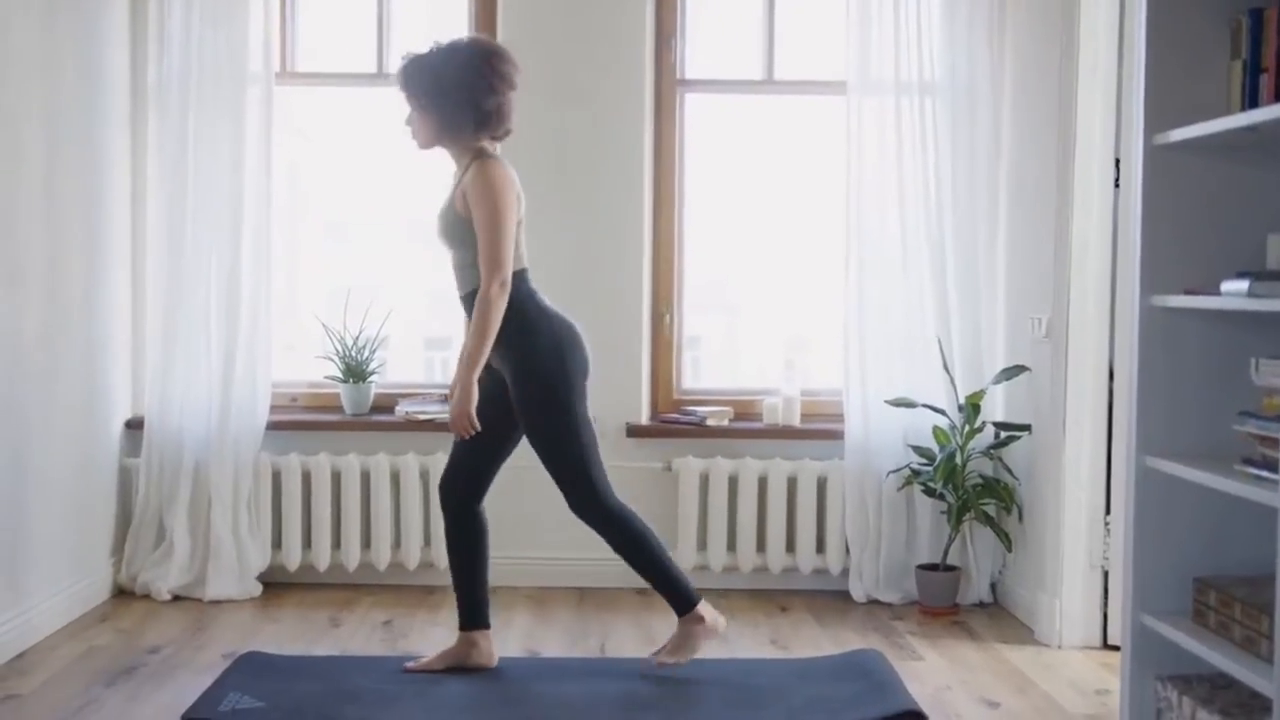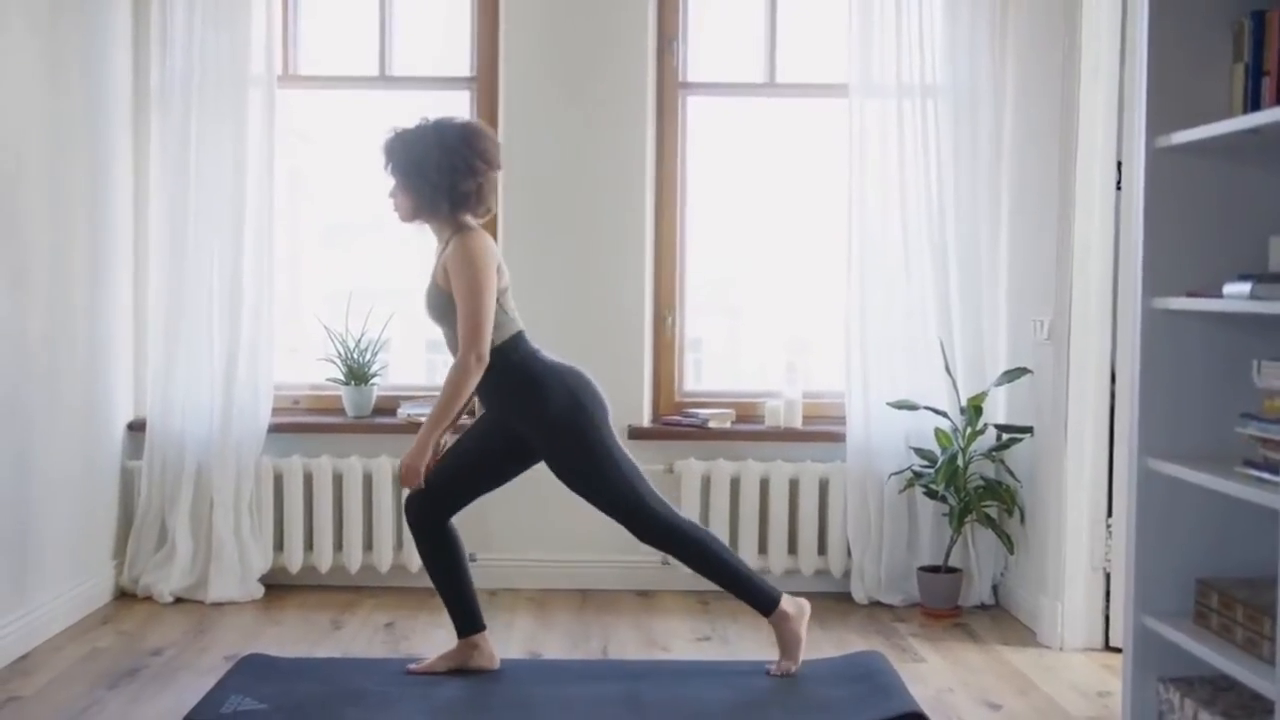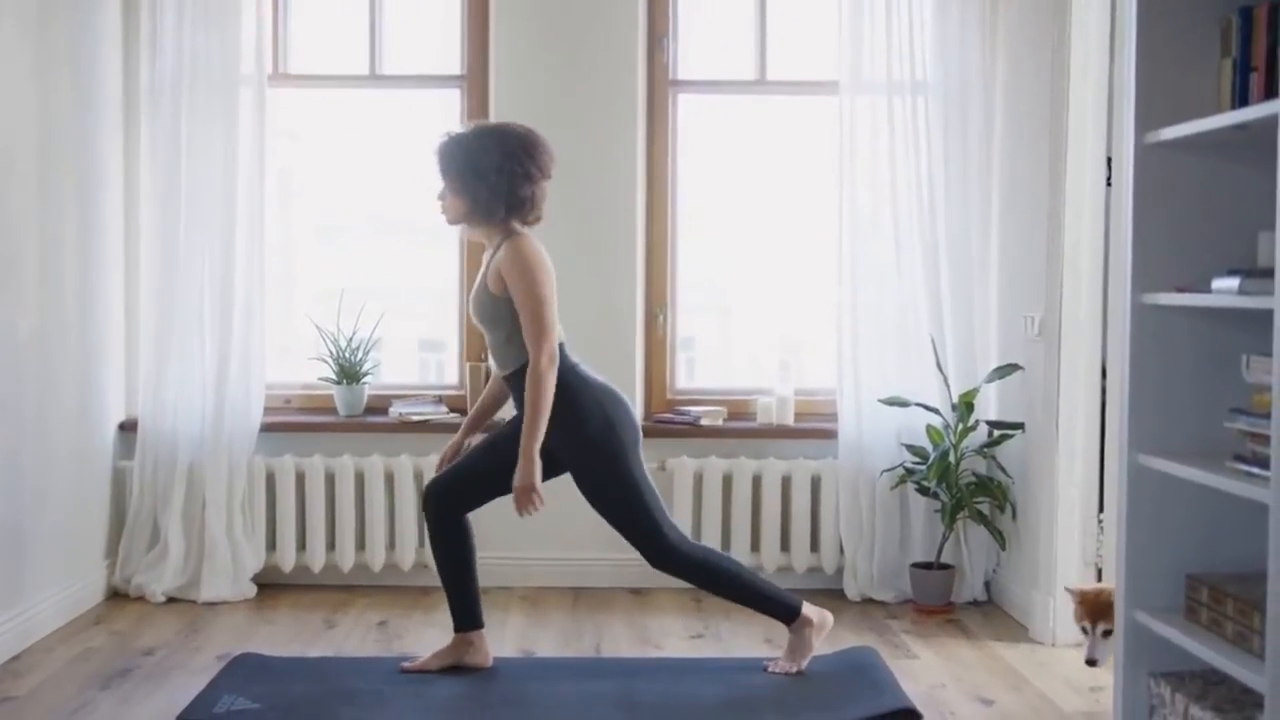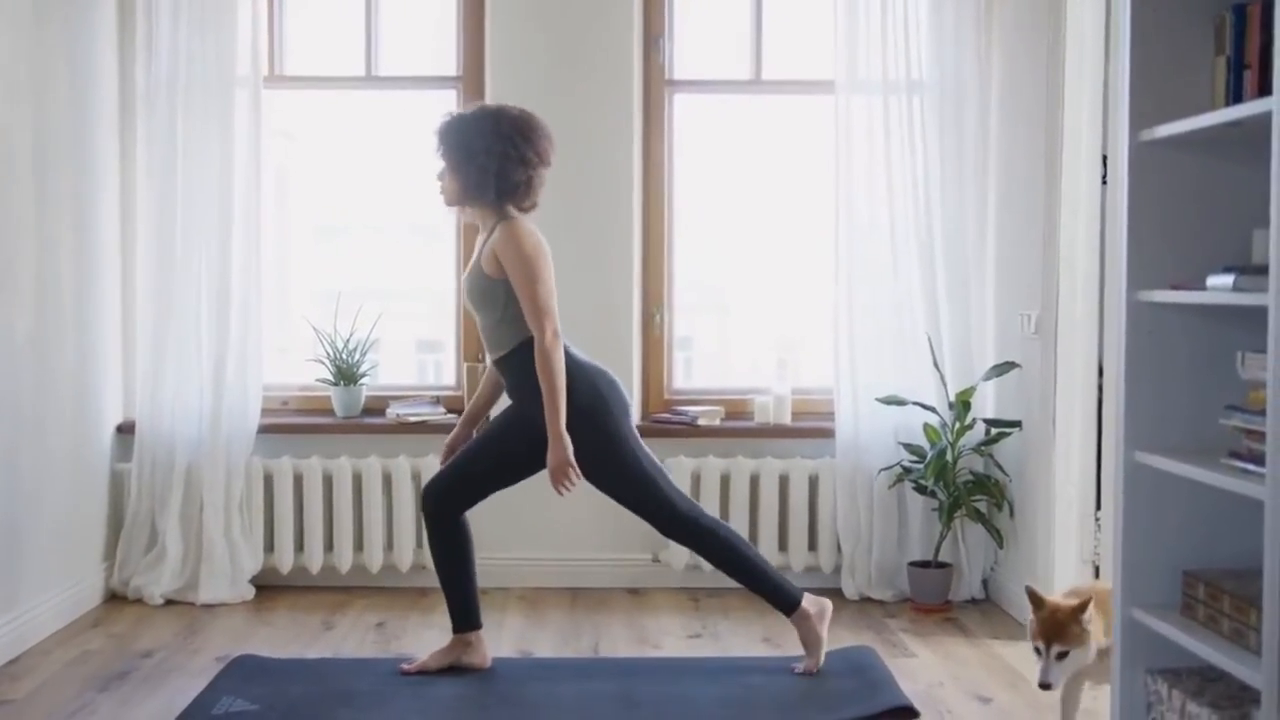
dt=0.4s
person 1, frame 1
left shoulder: (488, 174)
right shoulder: (471, 173)
left elbow: (496, 283)
left wrist: (468, 381)
right wrist: (476, 370)
left hip: (541, 353)
right hip: (518, 356)
left knee: (590, 499)
right knee: (458, 491)
left ankle: (693, 615)
right ankle: (473, 641)
person 1, frame 2
left shoulder: (468, 248)
right shoulder: (455, 246)
left elbow: (474, 358)
right elbow: (475, 357)
left wrist: (424, 443)
right wrist: (438, 437)
left hip: (555, 406)
right hip: (521, 410)
left knee: (652, 521)
right knee: (425, 509)
left ankle: (783, 610)
right ankle: (473, 645)
person 1, frame 3
left shoulder: (520, 253)
right shoulder: (498, 253)
left elbow: (544, 358)
right elbow: (512, 363)
left wrist: (529, 460)
right wrist: (465, 435)
left hip: (587, 419)
right hip: (557, 417)
left knee: (663, 548)
right knee: (442, 498)
left ankle: (804, 619)
right ankle: (468, 641)
person 1, frame 4
left shoulder: (515, 236)
right shoulder: (492, 238)
left elbow: (548, 336)
left wrist: (558, 436)
right wrist: (465, 427)
left hip: (579, 402)
right hip: (538, 405)
left knee: (676, 518)
right knee: (440, 499)
left ankle: (804, 610)
right ankle: (467, 642)
